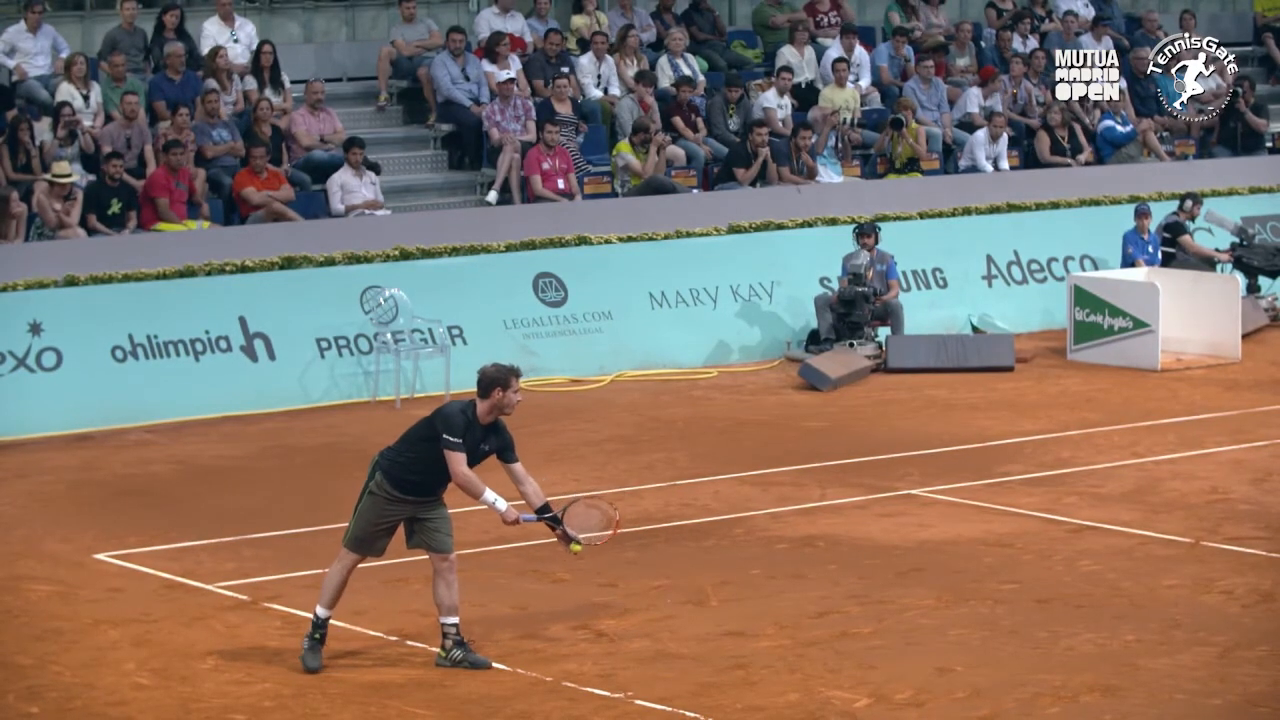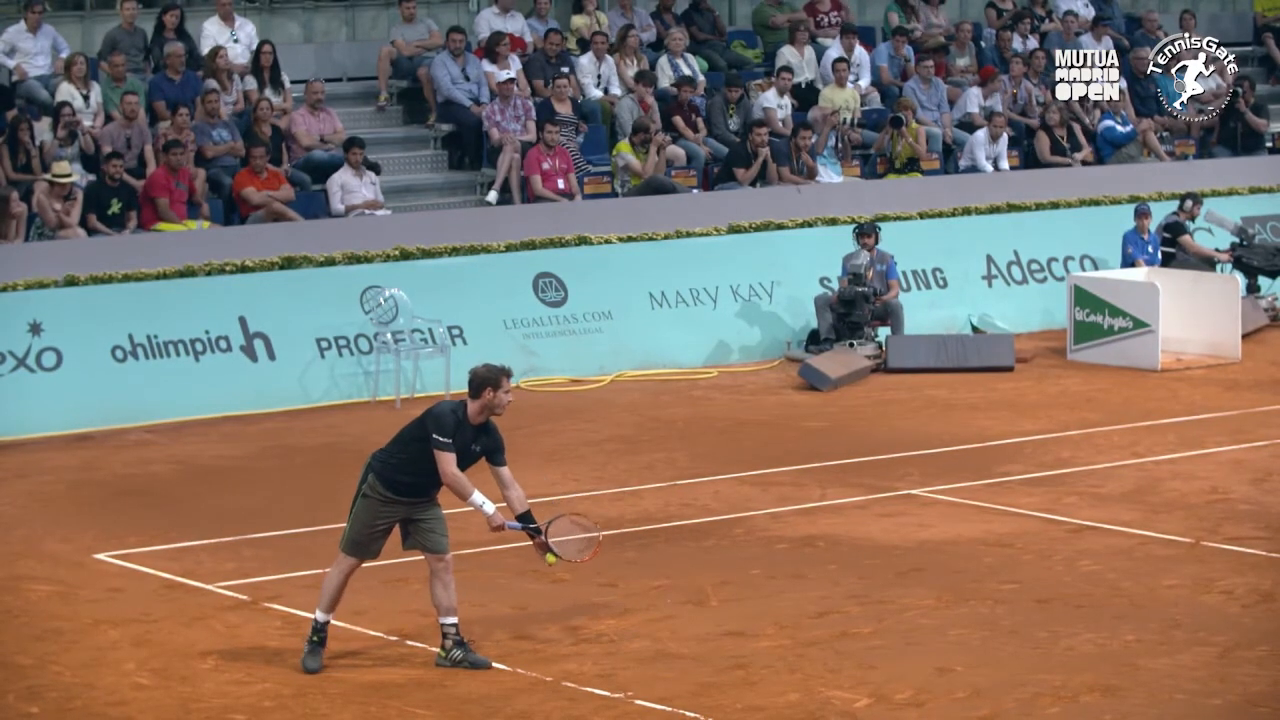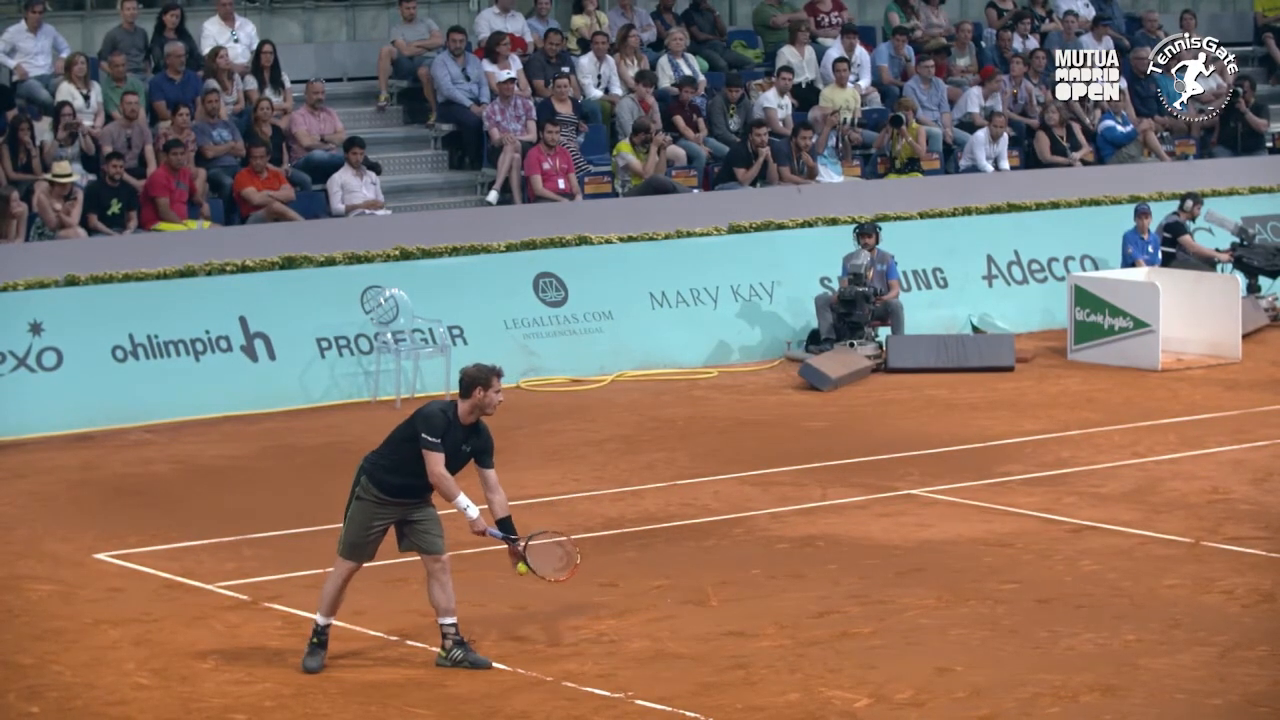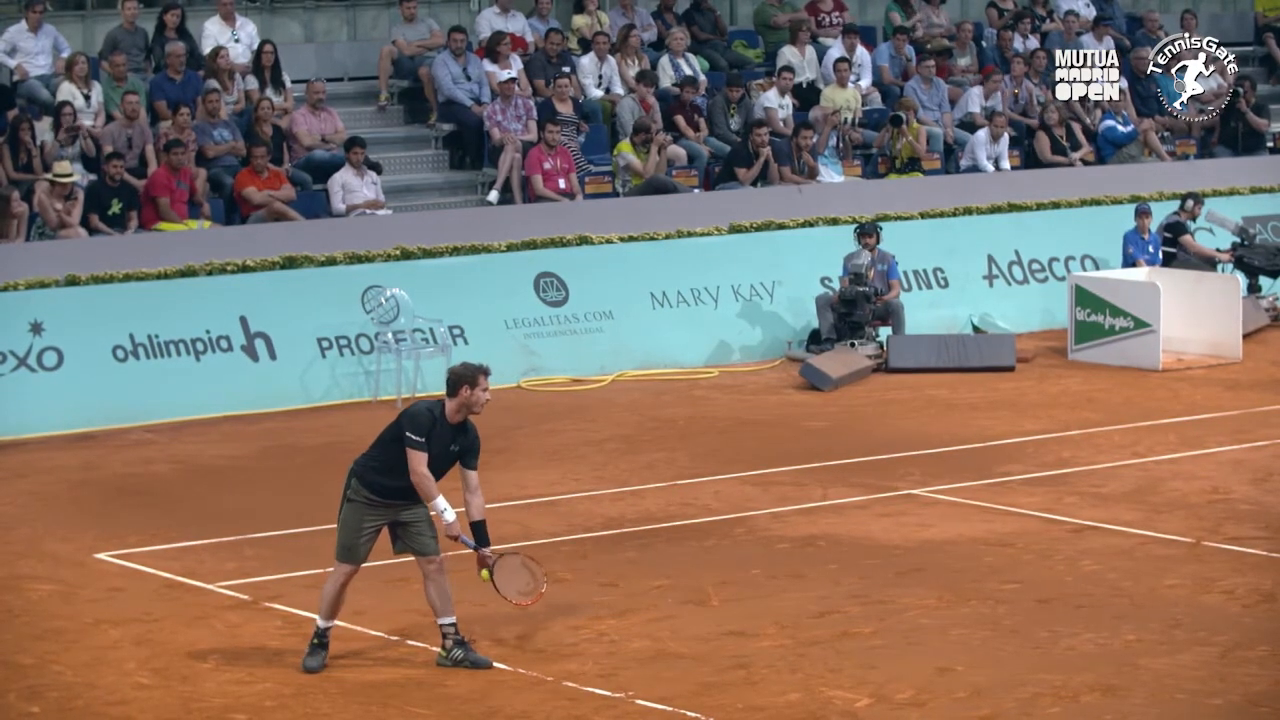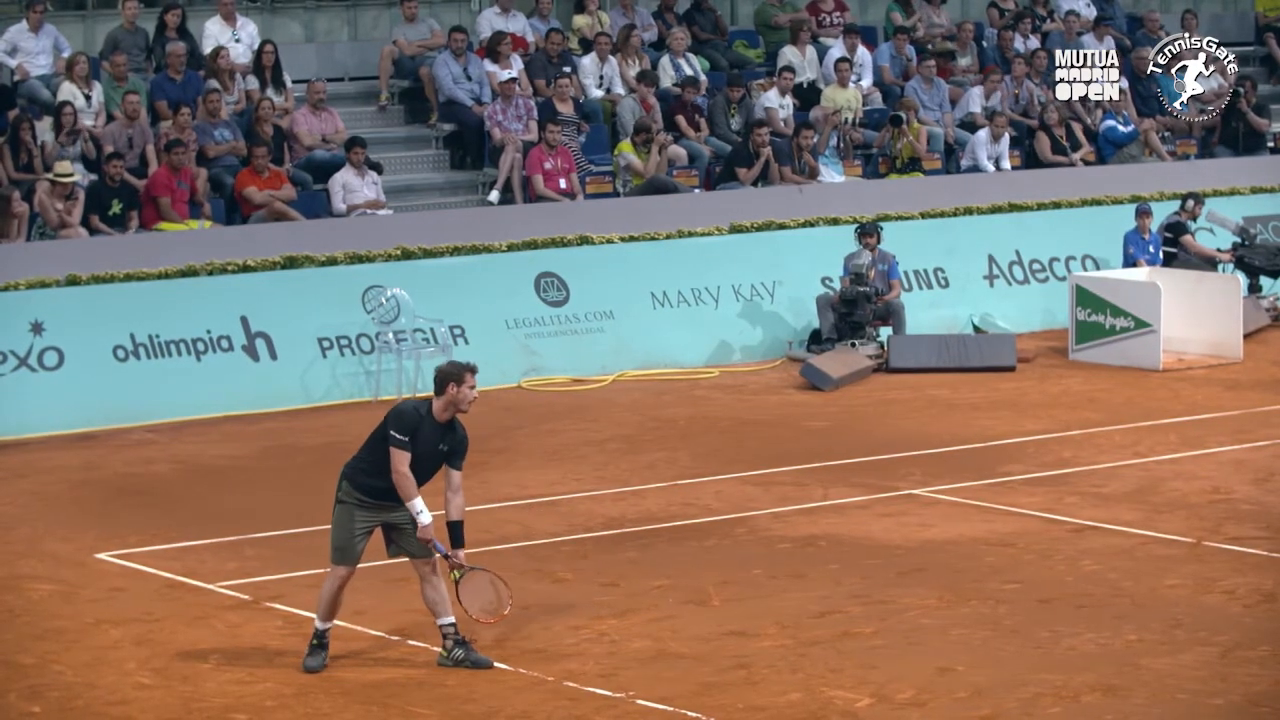
dt=0.3s
person 1, frame 1
left shoulder: (498, 434)
right shoulder: (454, 415)
left elbow: (525, 483)
right elbow: (460, 474)
left wrist: (555, 523)
right wrist: (501, 507)
left hip: (428, 496)
right hip: (388, 486)
left knee: (446, 561)
right knee: (350, 558)
left ankle: (451, 644)
right ankle: (316, 634)
person 1, frame 2
left shoulder: (489, 435)
right shoulder: (444, 416)
left elbow: (510, 487)
right elbow: (449, 475)
left wrist: (534, 532)
right wrist: (488, 510)
left hip: (422, 497)
right hip: (382, 489)
left knee: (442, 561)
right knee: (348, 562)
left ankle: (451, 645)
right ankle: (316, 638)
person 1, frame 3
left shoulder: (480, 436)
right shoulder: (434, 415)
left elbow: (493, 490)
right elbow: (437, 475)
left wrist: (511, 537)
right wrist: (471, 513)
left hip: (416, 498)
right hip: (375, 491)
left knee: (439, 562)
right knee: (347, 566)
left ankle: (451, 645)
right ankle: (318, 639)
person 1, frame 4
left shoulder: (468, 436)
right shoulder: (420, 415)
left elbow: (473, 492)
right elbow: (418, 473)
left wrist: (483, 543)
right wrist: (448, 516)
left hip: (408, 500)
right hip: (366, 494)
left knee: (434, 563)
right knee: (345, 570)
left ankle: (451, 644)
right ankle: (319, 641)
person 1, frame 5
left shoulder: (457, 436)
right shoulder: (407, 414)
left elbow: (454, 491)
right elbow: (399, 471)
left wrist: (457, 544)
right wrist: (423, 519)
left hip: (402, 501)
right hip: (358, 496)
left knee: (430, 565)
right knee: (342, 573)
left ankle: (453, 644)
right ankle: (319, 642)
